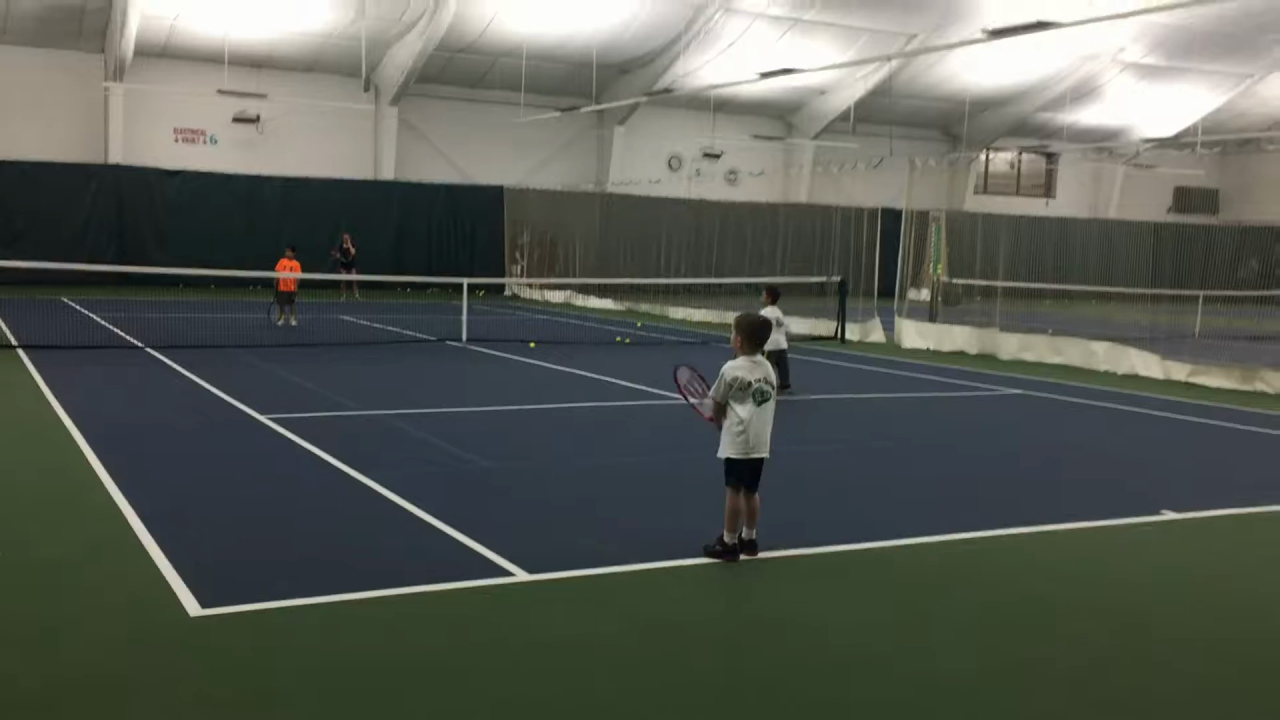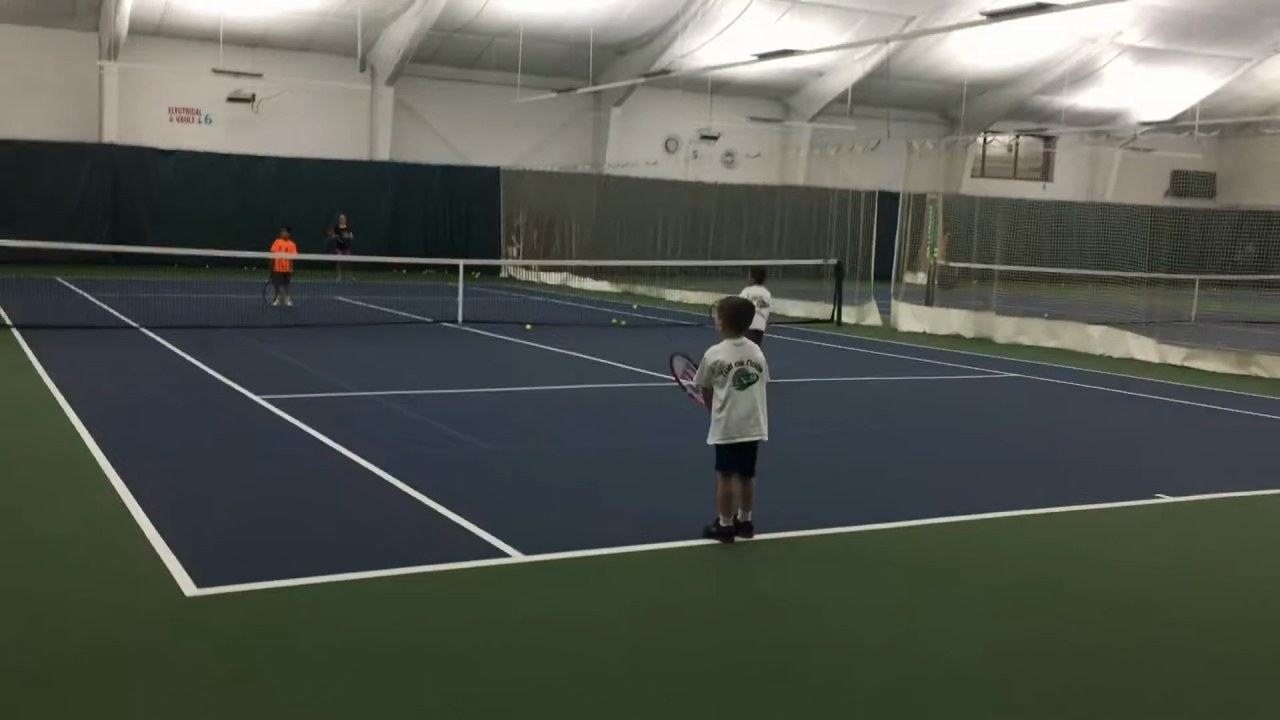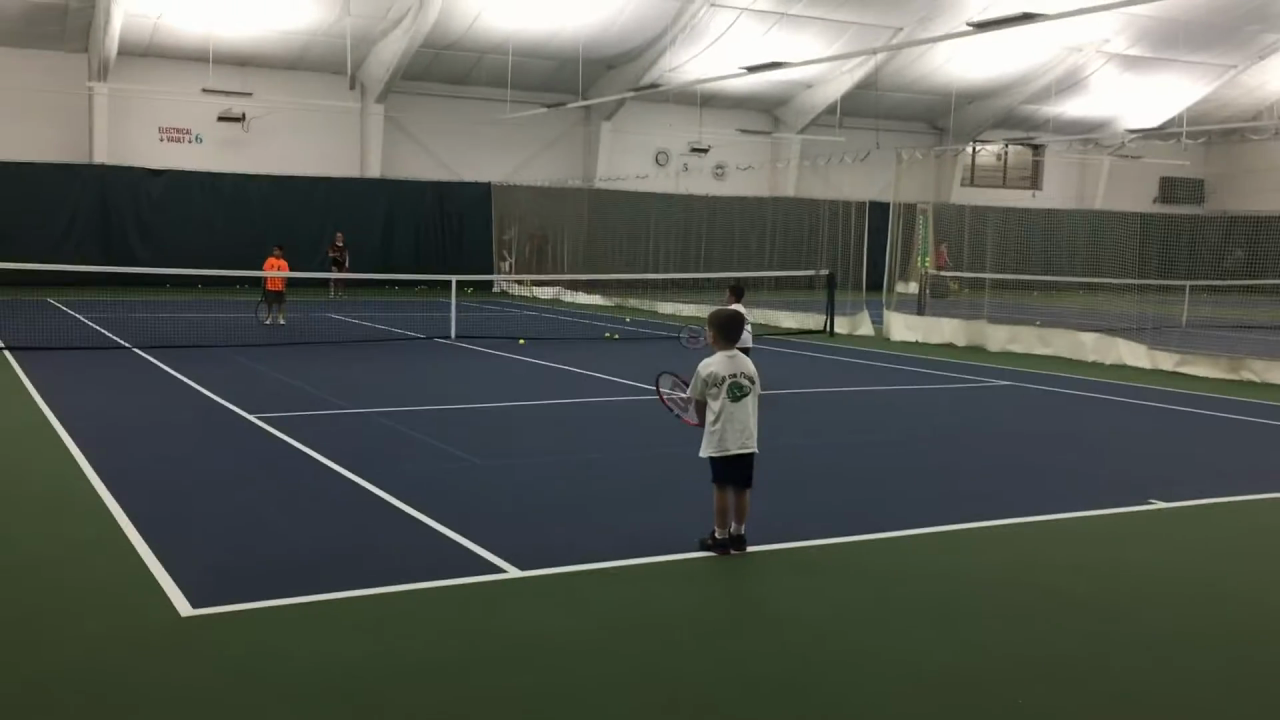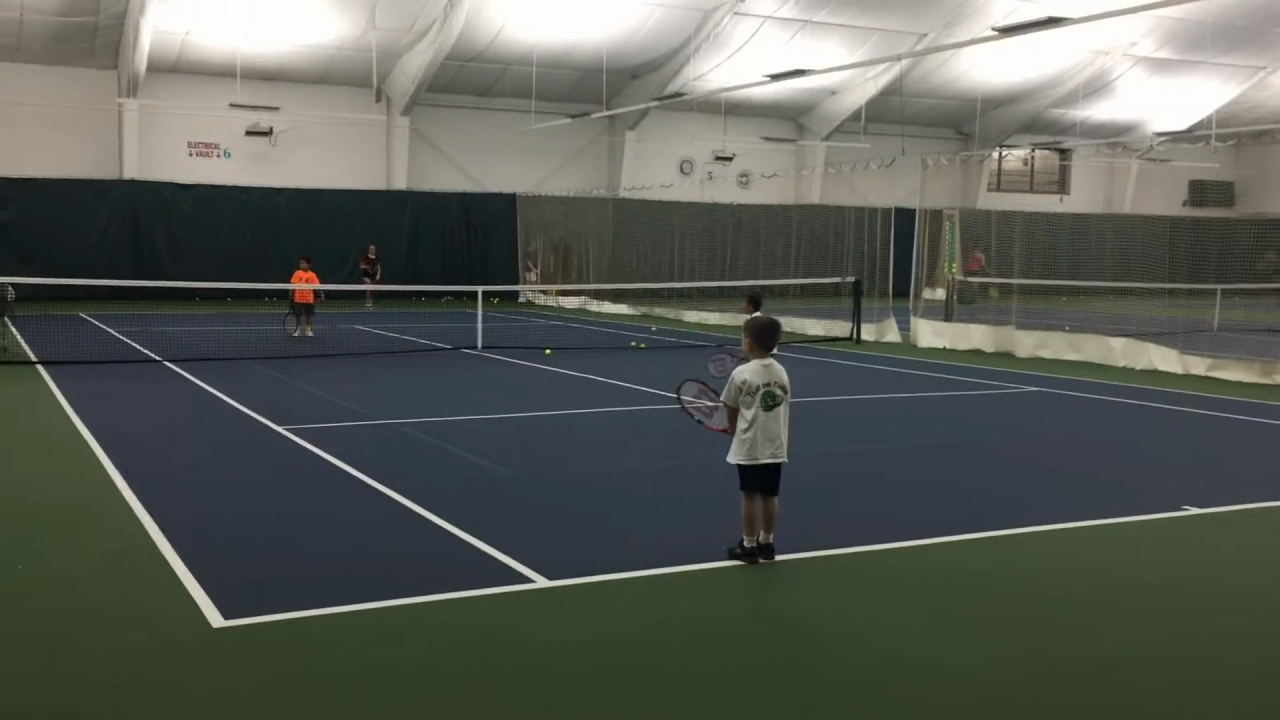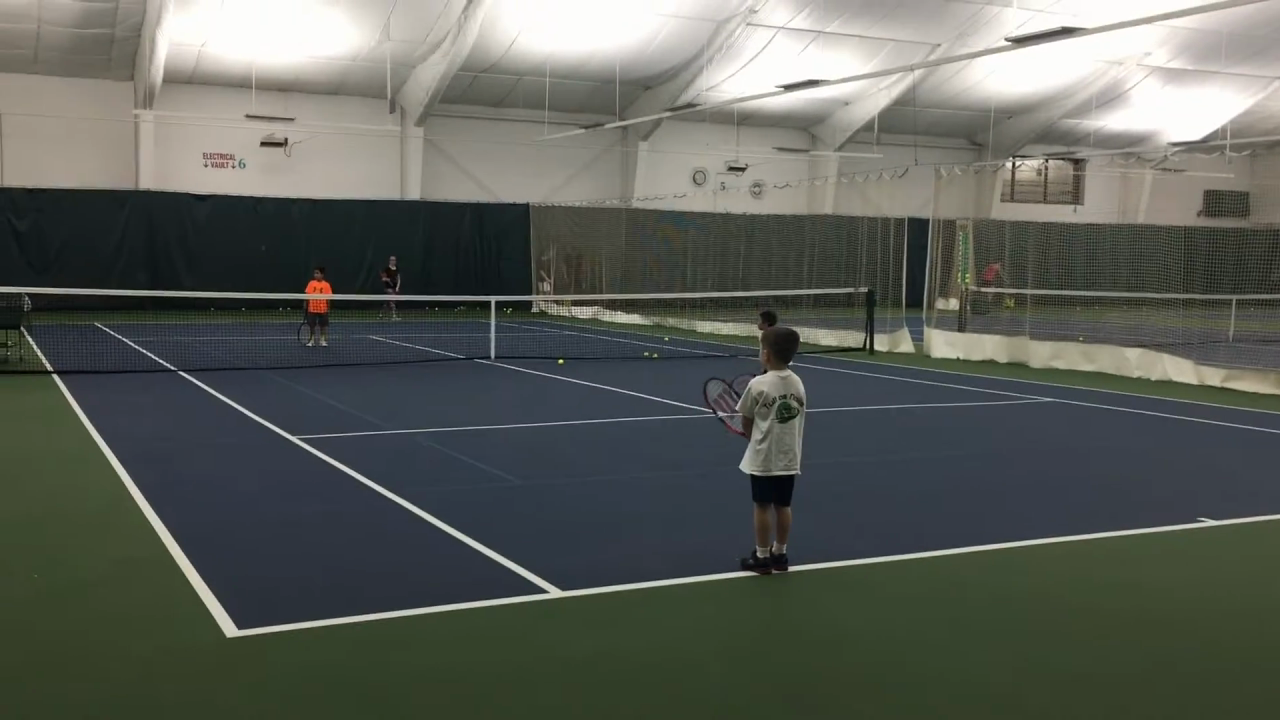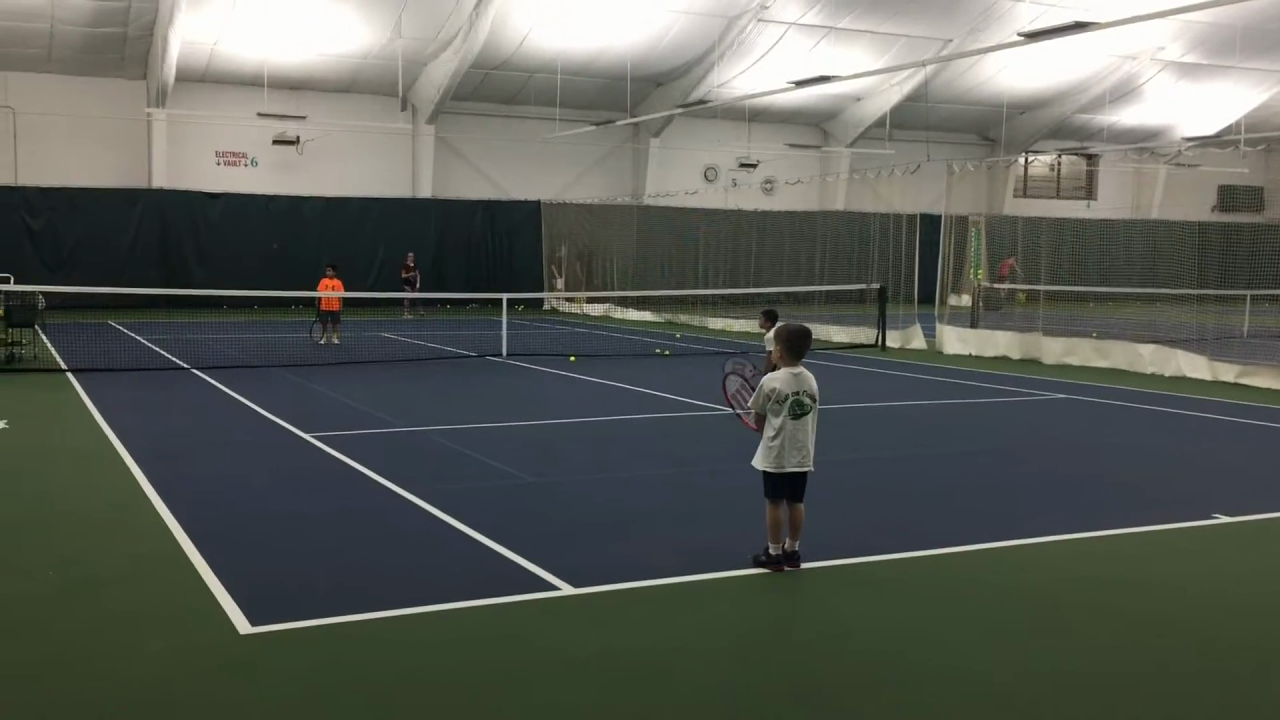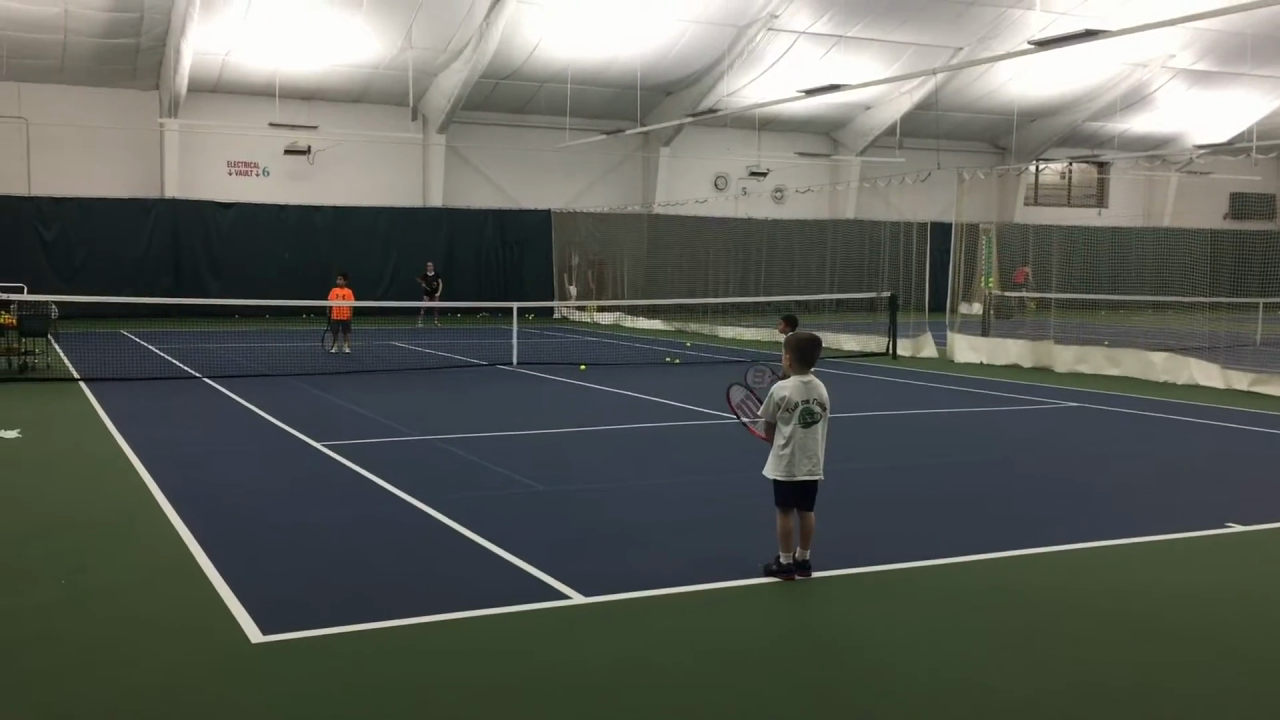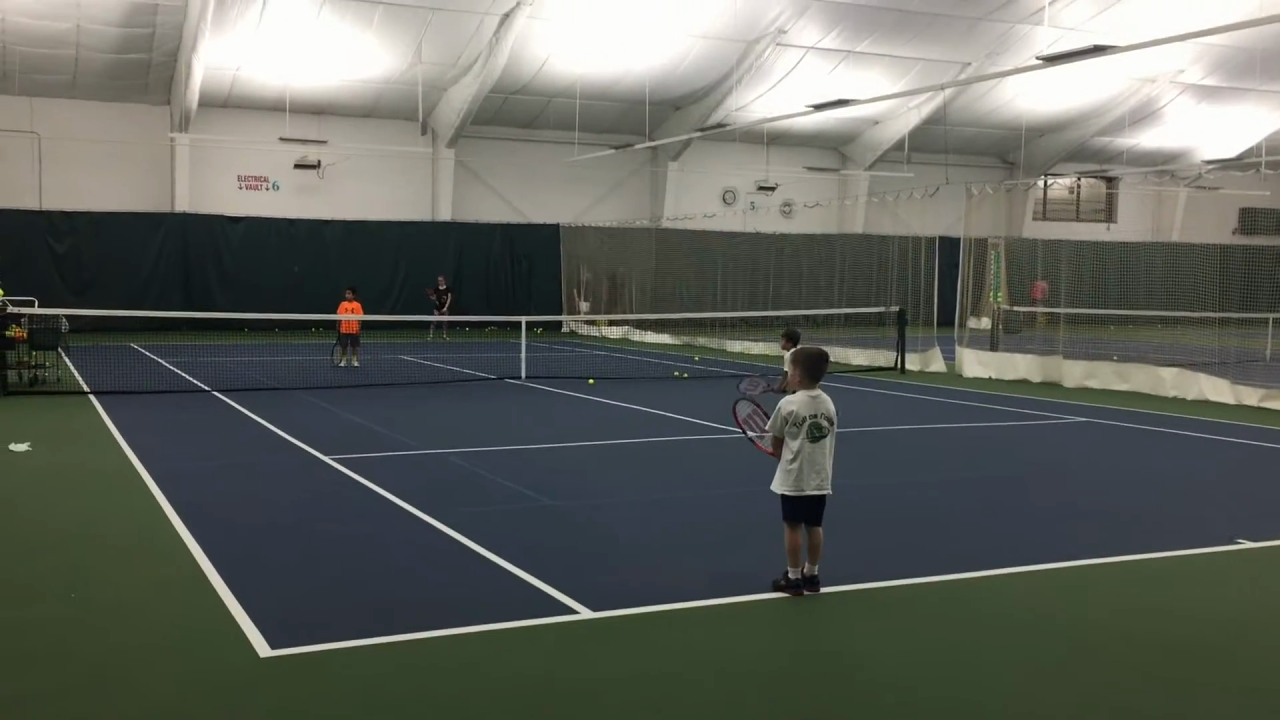
dt=0.4s
person 1, frame 1
left shoulder: (732, 369)
right shoulder: (768, 368)
left elbow: (718, 405)
right elbow: (763, 402)
left wrist: (720, 423)
left hip: (738, 441)
right hip: (759, 441)
left knee: (734, 491)
right knee: (751, 491)
left ankle: (729, 543)
right ankle: (749, 538)
person 1, frame 2
left shoulder: (714, 354)
right shoulder: (757, 351)
left elbow: (706, 391)
right elbow: (761, 384)
left wrist: (714, 408)
left hip: (727, 426)
right hip: (752, 425)
left knee: (726, 476)
right knee: (746, 475)
left ankle: (725, 525)
right ankle: (745, 521)
person 1, frame 3
left shoulder: (708, 366)
right shoulder: (748, 364)
left elbow: (699, 403)
right elbow: (753, 397)
left wrist: (705, 424)
left hip: (721, 439)
right hip: (746, 438)
left knee: (722, 488)
right knee: (741, 488)
left ankle: (720, 538)
right ankle: (738, 535)
person 1, frame 4
left shoulder: (742, 373)
right shoulder: (781, 372)
left elbow: (731, 410)
right elbow: (782, 406)
left wrist: (735, 430)
left hip: (750, 446)
right hip: (775, 446)
left knee: (750, 496)
right knee: (769, 496)
left ankle: (749, 546)
right ankle: (766, 543)
person 1, frame 5
left shoulder: (759, 384)
right shoulder: (798, 383)
left elbow: (746, 421)
right elbow: (796, 417)
left wrist: (753, 437)
left hip: (763, 457)
right hip: (789, 457)
left knee: (762, 506)
right knee: (783, 506)
left ankle: (762, 557)
right ankle: (779, 554)
person 1, frame 6
left shoulder: (771, 381)
right shoulder: (811, 380)
left elbow: (759, 418)
right elbow: (809, 414)
left wrist: (766, 433)
right wrist: (797, 438)
left hip: (776, 454)
right hip: (802, 454)
left knee: (775, 503)
right knee: (795, 503)
left ankle: (774, 554)
right ankle: (792, 551)
person 1, frame 7
left shoulder: (781, 389)
right shoulder: (821, 388)
left elbow: (769, 427)
right elbow: (819, 422)
left wrist: (775, 442)
right wrist: (808, 448)
left hip: (786, 463)
right hip: (812, 463)
left knee: (785, 512)
right knee: (806, 511)
left ankle: (785, 563)
right ankle: (803, 559)
person 1, frame 8
left shoulder: (789, 404)
right shoulder: (828, 403)
left elbow: (776, 443)
right elbow: (827, 437)
left wrist: (782, 457)
left hip: (794, 478)
right hip: (820, 478)
left knee: (793, 527)
right knee: (814, 526)
left ankle: (794, 578)
right ankle: (811, 575)
